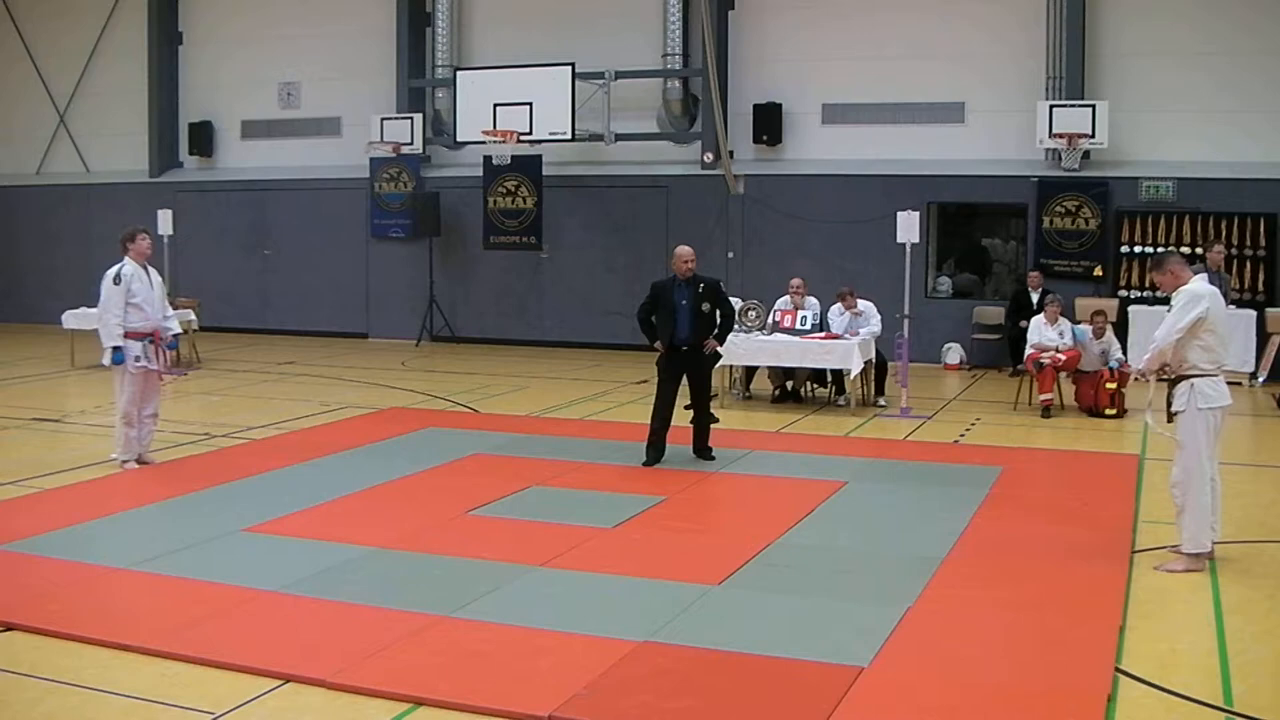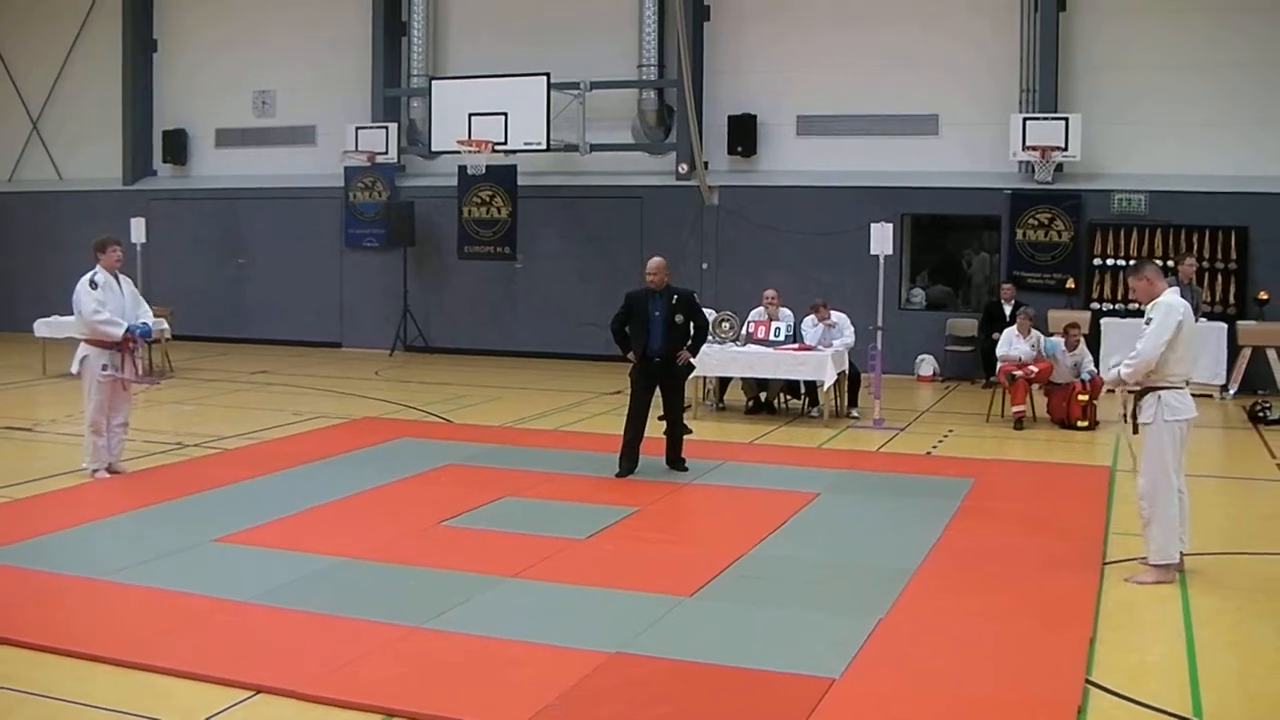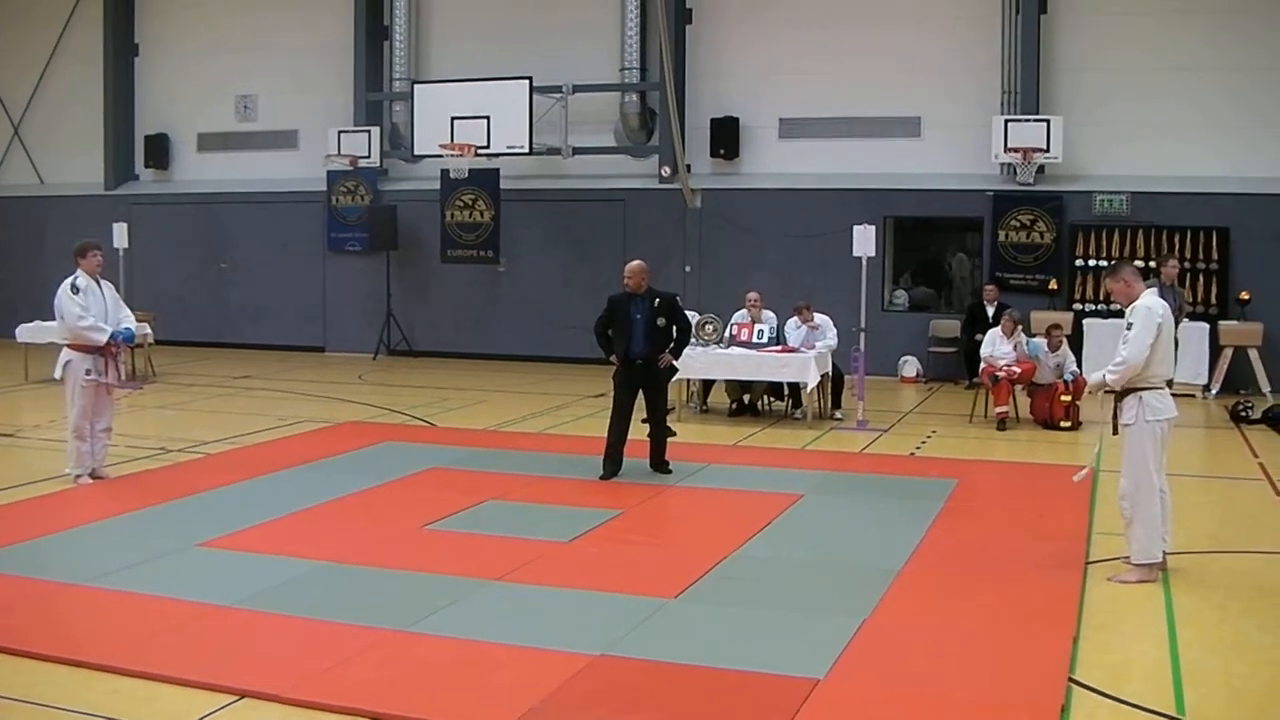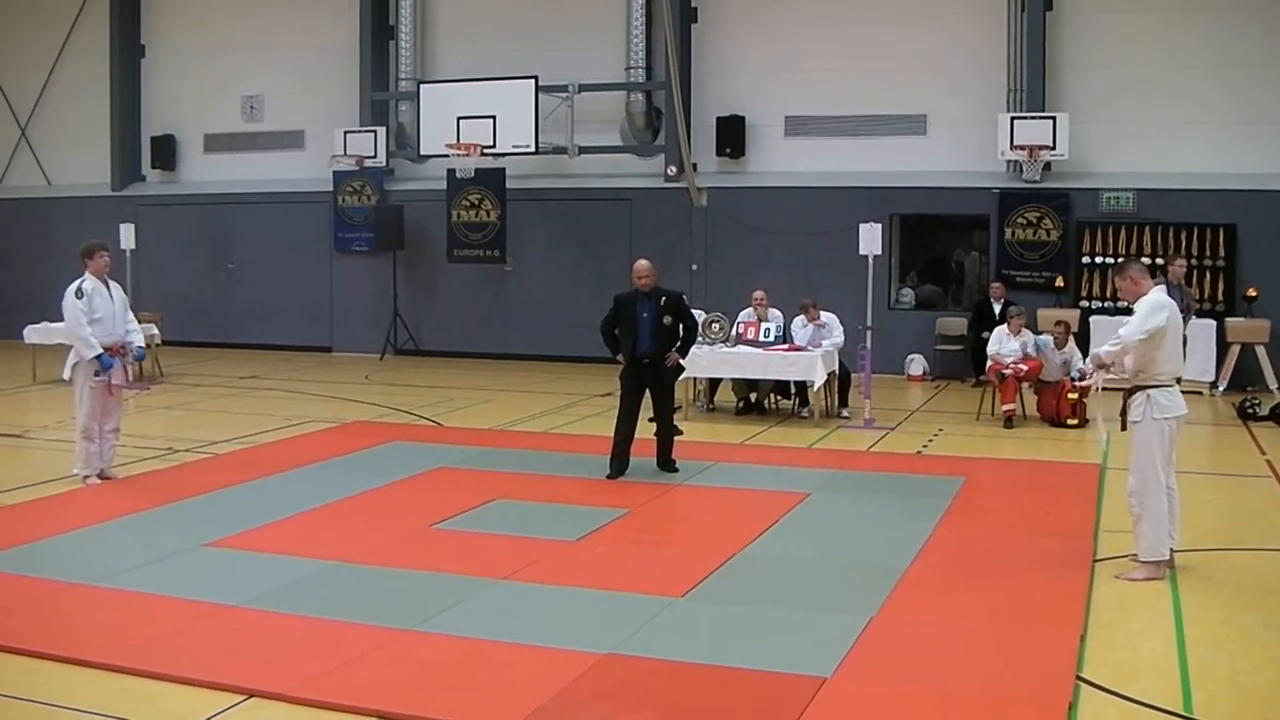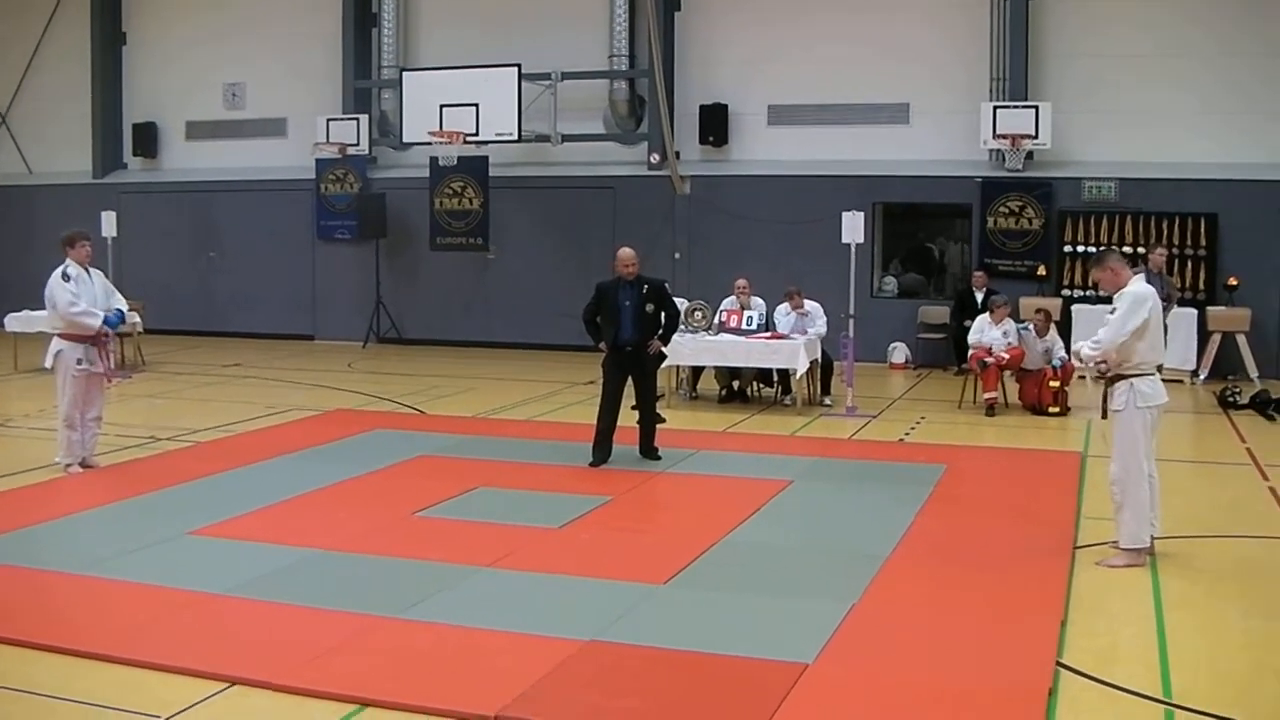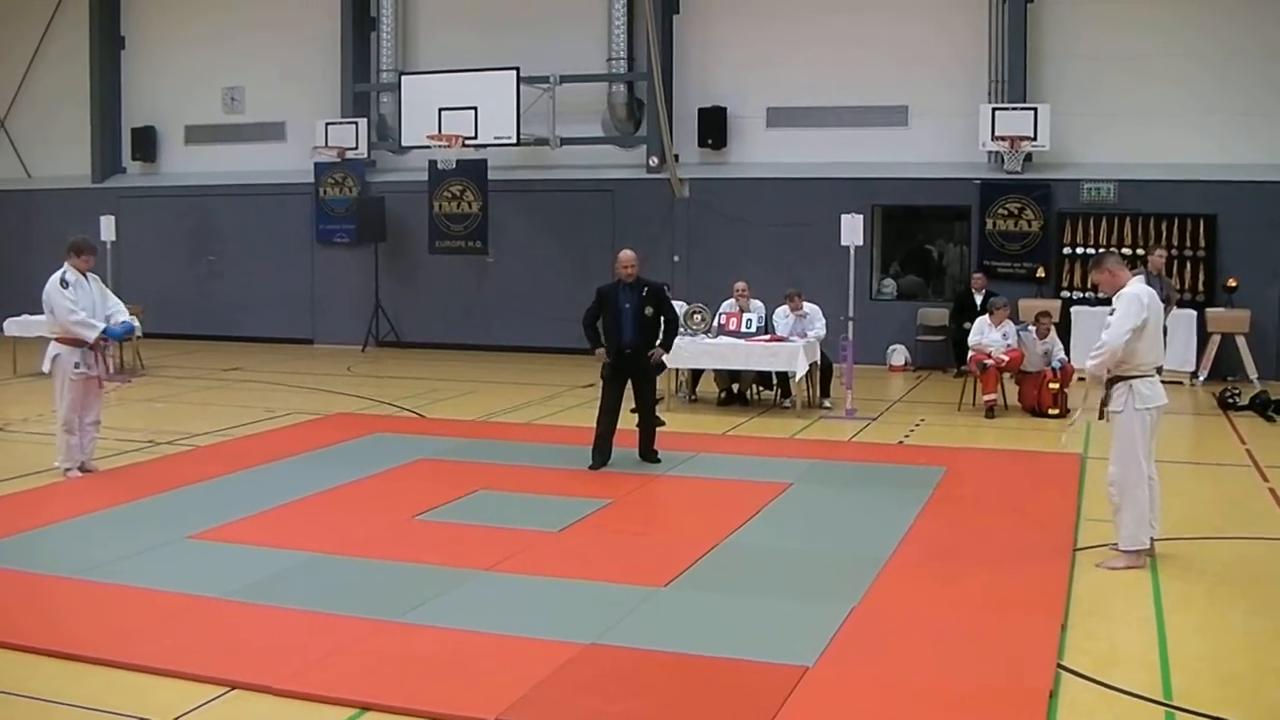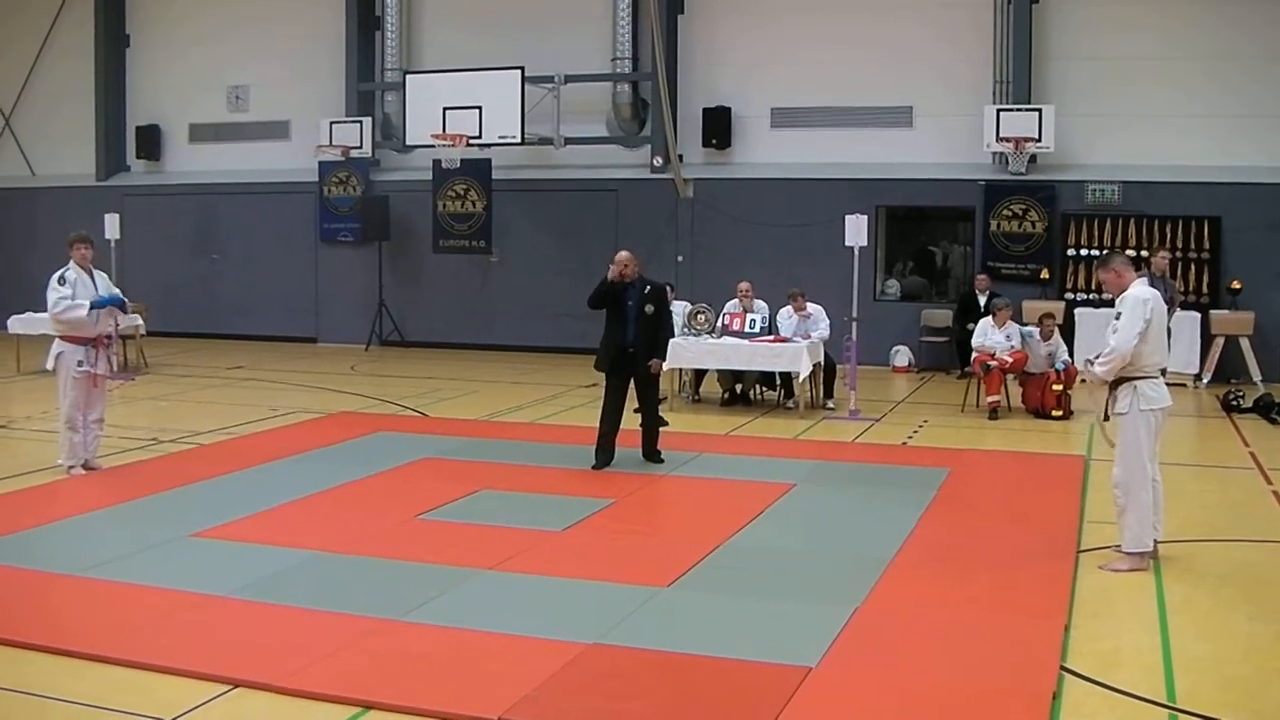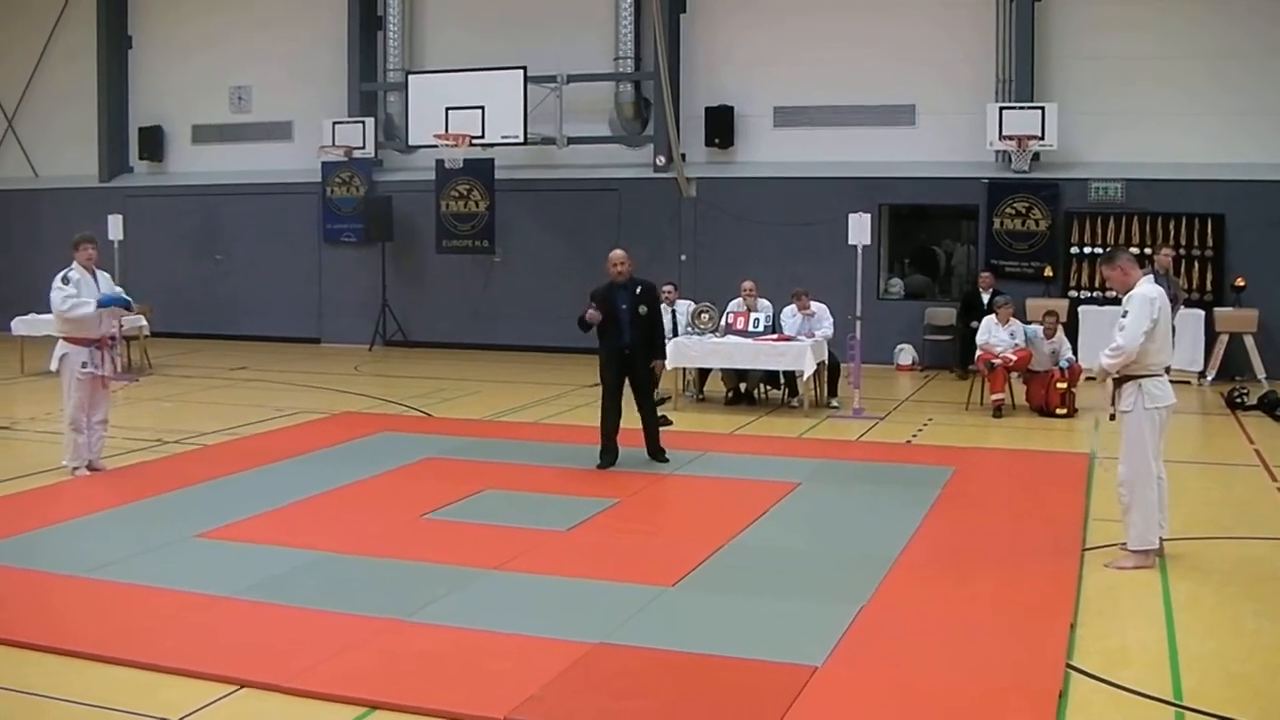
dt=0.7s
person 1, frame 1
left shoulder: (1191, 294)
right shoulder: (1209, 292)
left elbow: (1164, 338)
left wrist: (1148, 366)
right wrist: (1170, 364)
left hip: (1197, 394)
right hip: (1207, 388)
left knee: (1189, 473)
right knee: (1203, 470)
left ankle: (1194, 553)
right ankle: (1203, 541)
person 1, frame 2
left shoulder: (1166, 307)
right shoulder: (1175, 305)
left elbow: (1146, 355)
left wrist: (1118, 374)
right wrist: (1129, 369)
left hip: (1163, 405)
right hip: (1171, 402)
left knee: (1156, 485)
right knee: (1170, 481)
left ankle: (1163, 565)
right ankle: (1172, 552)
person 1, frame 3
left shoulder: (1144, 309)
right shoulder: (1154, 306)
left elbow: (1132, 359)
left wrist: (1103, 379)
right wrist: (1112, 378)
left hip: (1144, 405)
right hip: (1151, 401)
left knee: (1138, 485)
right knee: (1152, 481)
left ankle: (1146, 564)
right ankle: (1154, 551)
person 1, frame 4
left shoulder: (1154, 305)
right shoulder: (1163, 304)
left elbow: (1126, 339)
left wrist: (1100, 356)
right wrist: (1114, 361)
left hip: (1153, 403)
right hip: (1161, 398)
left knee: (1146, 482)
right knee: (1161, 479)
left ankle: (1153, 561)
right ankle: (1162, 549)
person 1, frame 5
left shoulder: (1132, 296)
right shoulder: (1145, 292)
left elbow: (1108, 340)
left wrist: (1082, 350)
right wrist: (1109, 362)
left hip: (1134, 392)
right hip: (1143, 387)
left knee: (1128, 470)
right knee: (1142, 466)
left ankle: (1133, 548)
right ankle: (1143, 536)
person 1, frame 6
left shoulder: (1131, 297)
right shoulder: (1145, 293)
left elbow: (1112, 342)
left wrist: (1092, 369)
right wrist: (1108, 367)
left hip: (1133, 392)
right hip: (1143, 388)
left knee: (1126, 471)
right knee: (1141, 467)
left ankle: (1133, 550)
right ankle: (1143, 538)
person 1, frame 7
left shoulder: (1134, 299)
right shoulder: (1150, 296)
left elbow: (1122, 347)
left wrist: (1099, 372)
right wrist: (1104, 363)
left hip: (1138, 394)
right hip: (1147, 389)
left knee: (1131, 473)
right knee: (1145, 469)
left ankle: (1137, 552)
right ankle: (1146, 540)
person 1, frame 8
left shoulder: (1141, 297)
right shoulder: (1153, 293)
left elbow: (1128, 344)
left wrist: (1106, 364)
right wrist: (1115, 364)
left hip: (1142, 392)
right hip: (1150, 388)
left knee: (1136, 470)
right knee: (1149, 467)
left ankle: (1142, 549)
right ankle: (1152, 537)
person 2, frame 1
left shoulder: (153, 274)
right shoulder: (119, 274)
left elbow: (164, 308)
right elbow: (110, 314)
left wrist: (171, 333)
right wrist: (115, 347)
left hip: (151, 347)
right hip: (130, 347)
left knee: (149, 404)
right knee: (128, 405)
left ankle: (141, 451)
right ankle: (126, 455)
person 2, frame 2
left shoulder: (126, 282)
right shoulder: (90, 282)
left elbow: (142, 310)
right elbow: (94, 317)
left wrist: (143, 326)
right wrist: (126, 329)
left hip: (121, 355)
right hip: (97, 355)
left knee: (120, 412)
right knee: (97, 413)
left ankle: (113, 459)
right ankle: (97, 464)
person 2, frame 3
left shoulder: (106, 287)
right shoulder: (72, 286)
left elbow: (123, 313)
right elbow: (78, 322)
left wrist: (127, 331)
right wrist: (110, 335)
left hip: (104, 359)
right hip: (80, 359)
left knee: (103, 417)
right knee: (80, 418)
left ankle: (96, 465)
right ankle: (80, 469)
person 2, frame 4
left shoulder: (115, 288)
right shoulder: (80, 289)
left elbow: (128, 320)
right elbow: (77, 328)
left wrist: (137, 344)
right wrist: (98, 356)
left hip: (113, 360)
right hip: (89, 361)
left knee: (111, 417)
right knee: (89, 418)
left ankle: (104, 466)
right ankle: (88, 470)
person 2, frame 5
left shoulder: (97, 276)
right shoulder: (62, 276)
left elbow: (116, 298)
right elbow: (70, 308)
left wrist: (117, 313)
right wrist: (102, 319)
left hip: (94, 348)
right hip: (71, 348)
left knee: (93, 406)
right knee: (71, 407)
left ankle: (86, 454)
right ankle: (70, 459)
person 2, frame 6
left shoulder: (92, 280)
right shoulder: (59, 282)
left elbow: (110, 304)
right elbow: (71, 317)
left wrist: (125, 322)
right wrist: (105, 330)
left hip: (91, 353)
right hip: (68, 353)
left knee: (91, 411)
right knee: (69, 412)
left ankle: (85, 458)
right ankle: (69, 463)
person 2, frame 7
left shoulder: (101, 278)
right shoulder: (63, 277)
left elbow: (119, 301)
right elbow: (56, 309)
left wrist: (117, 302)
right wrist: (91, 305)
left hip: (96, 350)
right hip: (72, 350)
left knee: (95, 408)
right knee: (73, 409)
left ankle: (89, 456)
right ankle: (72, 460)
person 2, frame 8
left shoulder: (103, 278)
right shoulder: (66, 278)
left elbow: (117, 307)
right elbow: (62, 307)
left wrist: (122, 302)
right wrist: (97, 303)
left hip: (100, 351)
right hip: (75, 351)
left knee: (99, 409)
right knee: (76, 410)
left ankle: (93, 457)
right ankle: (77, 461)
person 3, frame 1
left shoulder: (710, 286)
right shoulder: (660, 288)
left elbow: (729, 313)
right elbow: (642, 314)
left wrist: (718, 339)
right wrist: (654, 339)
left hip: (700, 353)
right hip: (671, 354)
left knee: (701, 404)
right knee: (662, 405)
left ankle: (702, 448)
right ankle: (655, 451)
person 3, frame 2
left shoulder: (684, 297)
right shoulder: (634, 298)
left elbow: (702, 325)
right elbow: (616, 325)
left wrist: (692, 350)
right wrist: (627, 350)
left hip: (673, 365)
right hip: (644, 365)
left knee: (675, 416)
right knee: (636, 415)
left ankle: (675, 459)
right ankle: (628, 462)
person 3, frame 3
left shoulder: (666, 300)
right shoulder: (616, 301)
left elbow: (685, 327)
right elbow: (599, 328)
left wrist: (674, 353)
right wrist: (610, 353)
left hip: (655, 367)
right hip: (626, 367)
left knee: (658, 418)
right knee: (619, 418)
left ankle: (658, 461)
right ankle: (611, 465)
person 3, frame 4
left shoulder: (672, 299)
right shoulder: (622, 301)
left elbow: (691, 326)
right elbow: (606, 328)
left wrist: (681, 352)
right wrist: (617, 352)
left hip: (662, 366)
right hip: (633, 366)
left knee: (665, 417)
right knee: (626, 417)
left ankle: (665, 460)
right ankle: (618, 464)
person 3, frame 5
left shoulder: (655, 287)
right shoulder: (604, 289)
left elbow: (673, 314)
right elbow: (588, 315)
left wrist: (663, 339)
right wrist: (599, 340)
left hip: (644, 354)
right hip: (615, 354)
left knee: (647, 405)
right knee: (608, 405)
left ankle: (648, 448)
right ankle: (601, 451)
person 3, frame 6
left shoulder: (654, 290)
right shoulder: (605, 292)
left elbow: (672, 319)
right elbow: (588, 321)
left wrist: (664, 347)
right wrist: (597, 346)
left hip: (644, 358)
right hip: (615, 359)
left knee: (647, 408)
right knee: (608, 408)
left ankle: (647, 451)
right ankle: (601, 454)
person 3, frame 7
left shoulder: (656, 290)
right shoulder: (613, 289)
left elbow: (665, 326)
right elbow: (593, 303)
left wrist: (659, 356)
right wrist: (609, 279)
left hip: (646, 357)
right hip: (617, 357)
left knee: (649, 407)
right knee: (611, 408)
left ankle: (650, 451)
right ankle: (604, 454)
person 3, frame 8
left shoulder: (646, 289)
right shoulder: (601, 294)
left elbow: (657, 325)
right elbow: (584, 326)
left wrist: (659, 355)
right wrist: (587, 319)
left hip: (641, 357)
right hip: (612, 359)
left knee: (647, 405)
right knee: (610, 407)
left ankle: (655, 449)
right ankle: (608, 454)
